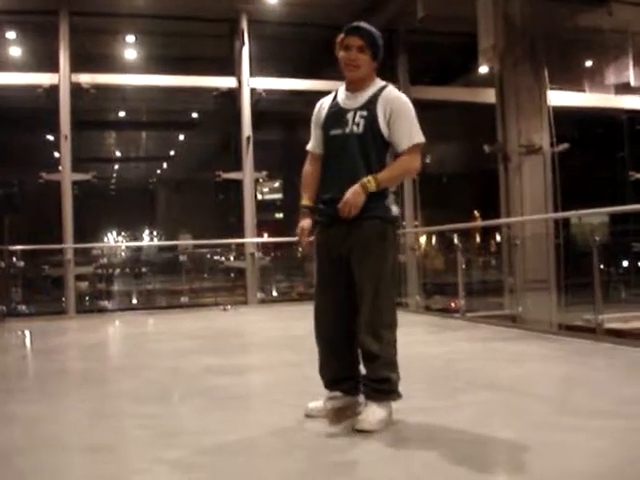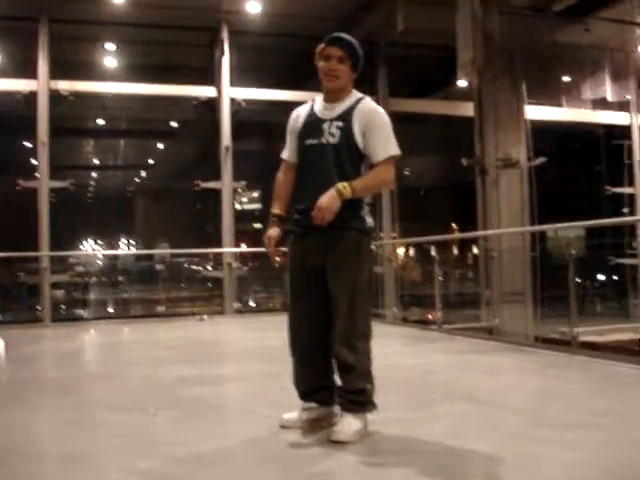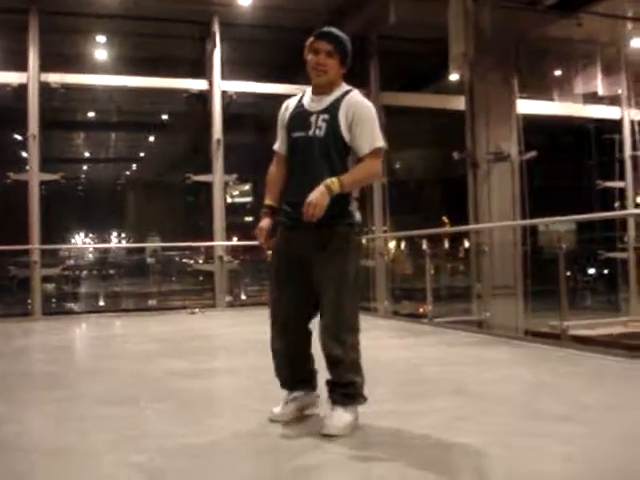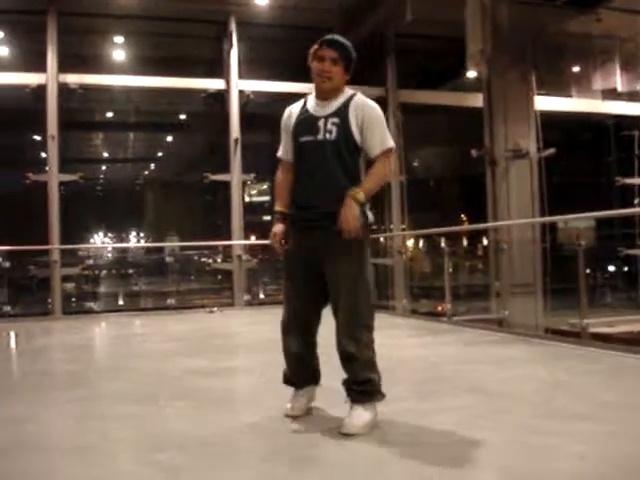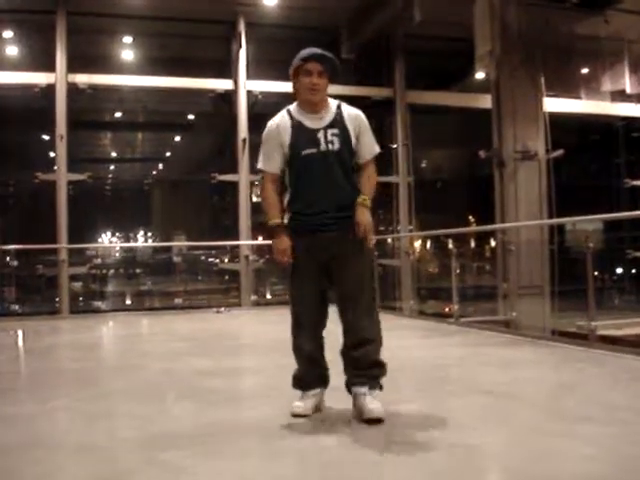
dt=0.3s
person 1, frame 1
left shoulder: (391, 101)
right shoulder: (325, 106)
left elbow: (412, 160)
left wrist: (366, 186)
right wrist: (307, 211)
left hip: (373, 221)
right hip: (329, 223)
left knee: (374, 312)
right knee: (330, 312)
left ankle: (379, 396)
right ankle: (343, 389)
person 1, frame 2
left shoulder: (368, 113)
right shoulder: (301, 115)
left elbow: (386, 172)
right elbow: (288, 171)
left wrist: (341, 191)
right wrist: (277, 219)
left hip: (348, 232)
right hip: (303, 232)
left knee: (349, 323)
right knee: (305, 323)
left ankle: (355, 407)
right ankle: (318, 400)
person 1, frame 3
left shoulder: (355, 106)
right shoulder: (290, 108)
left elbow: (373, 165)
left wrist: (329, 188)
right wrist: (269, 211)
left hip: (335, 226)
right hip: (290, 226)
left knee: (338, 317)
right knee: (286, 314)
left ankle: (346, 400)
right ankle: (299, 389)
person 1, frame 4
left shoulder: (363, 109)
right shoulder: (293, 114)
left elbow: (385, 164)
right elbow: (286, 169)
left wrist: (356, 199)
right wrist: (280, 217)
left hip: (343, 228)
right hip: (301, 228)
left knee: (353, 315)
right knee: (297, 314)
left ankle: (364, 398)
right ankle: (304, 385)
person 1, frame 5
left shoulder: (352, 117)
right shoulder: (279, 127)
left elbow: (367, 166)
right elbow: (268, 182)
left wrist: (364, 203)
right wrist: (278, 229)
left hip: (348, 230)
right hip: (303, 234)
left knee: (360, 309)
right knee: (306, 315)
left ankle: (365, 386)
right ankle: (312, 386)
